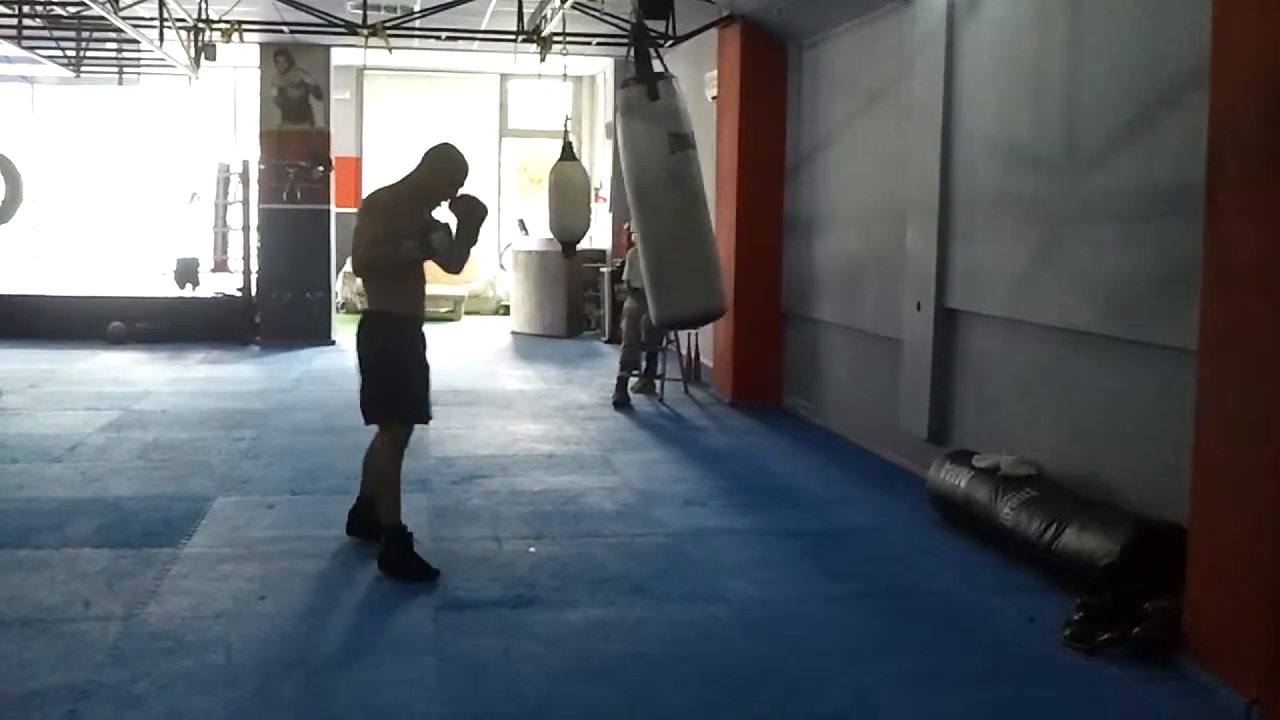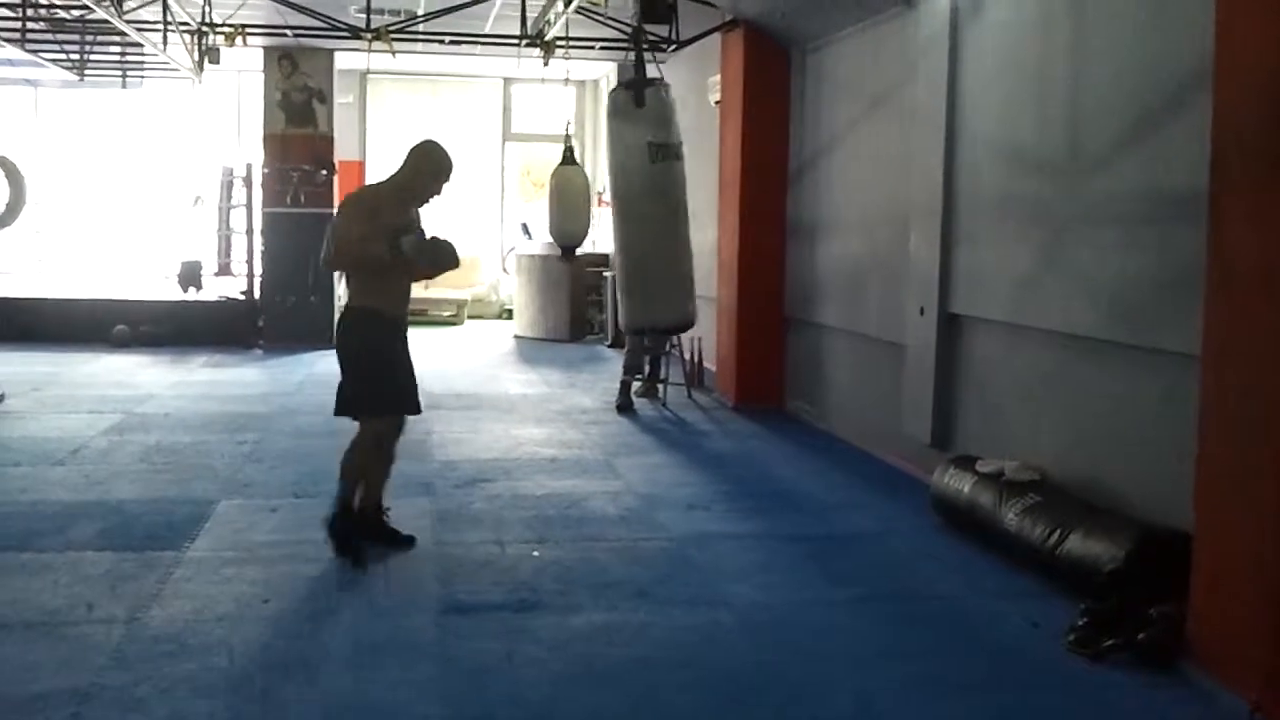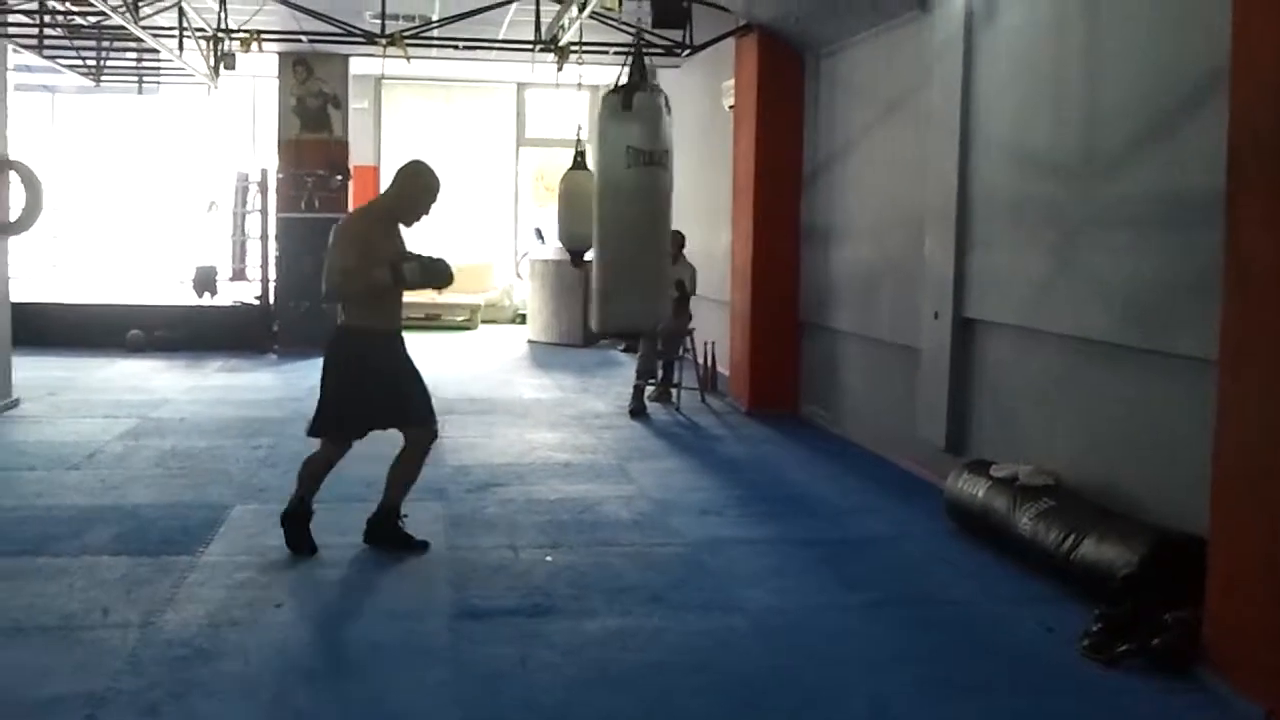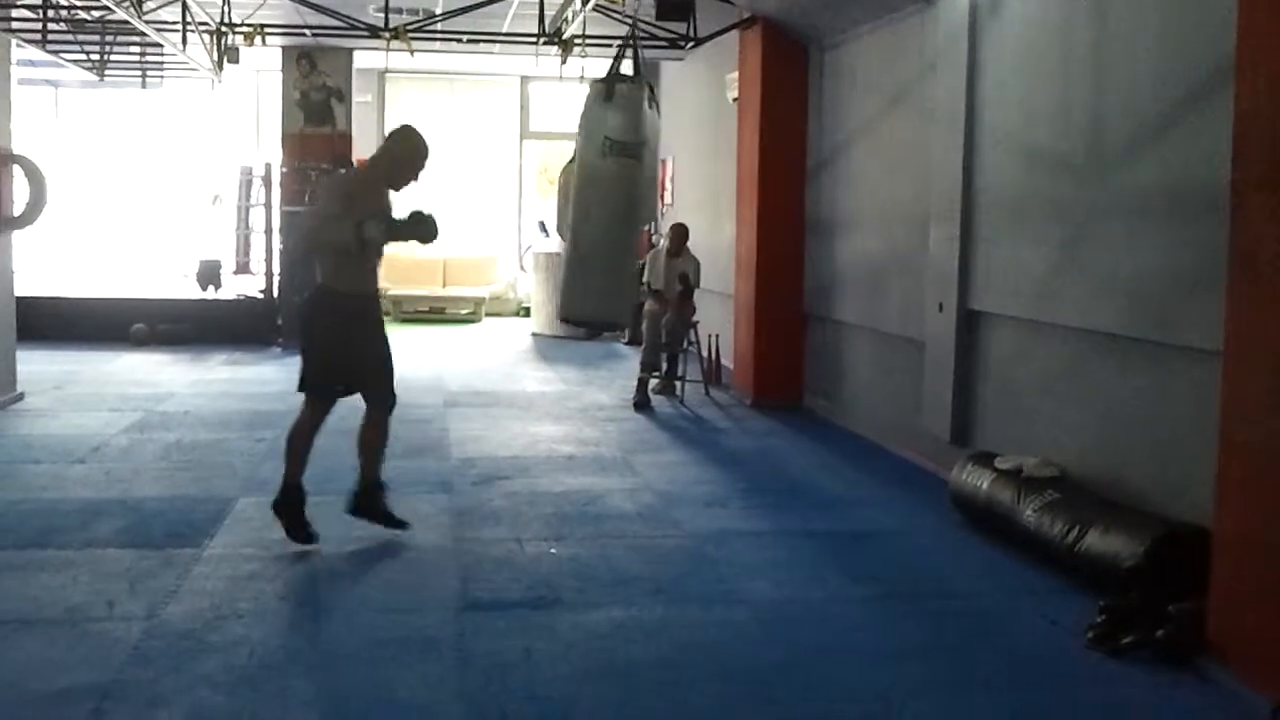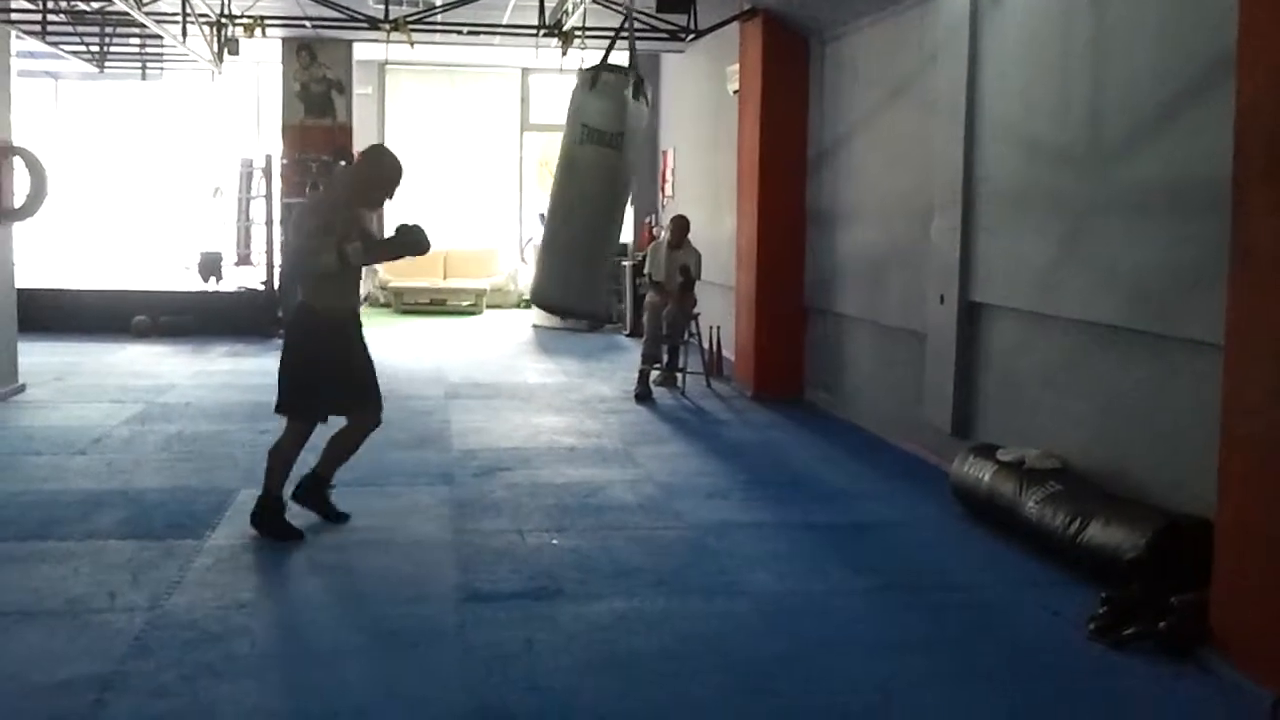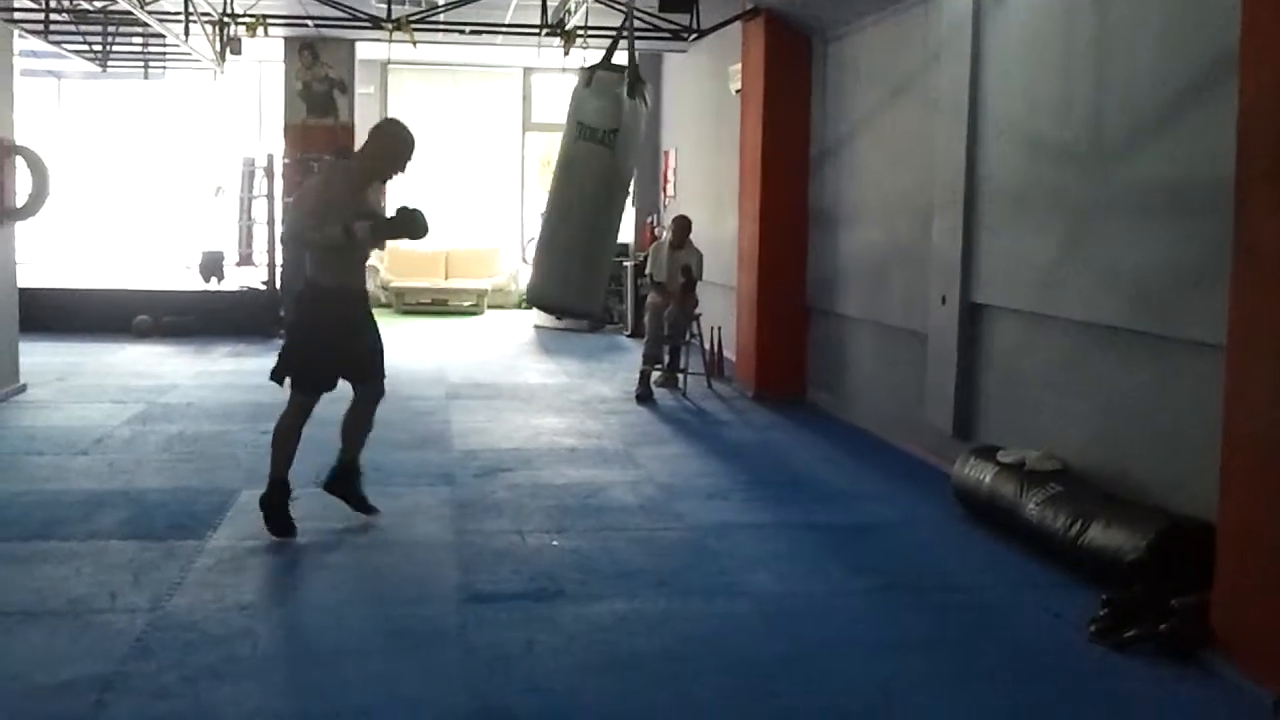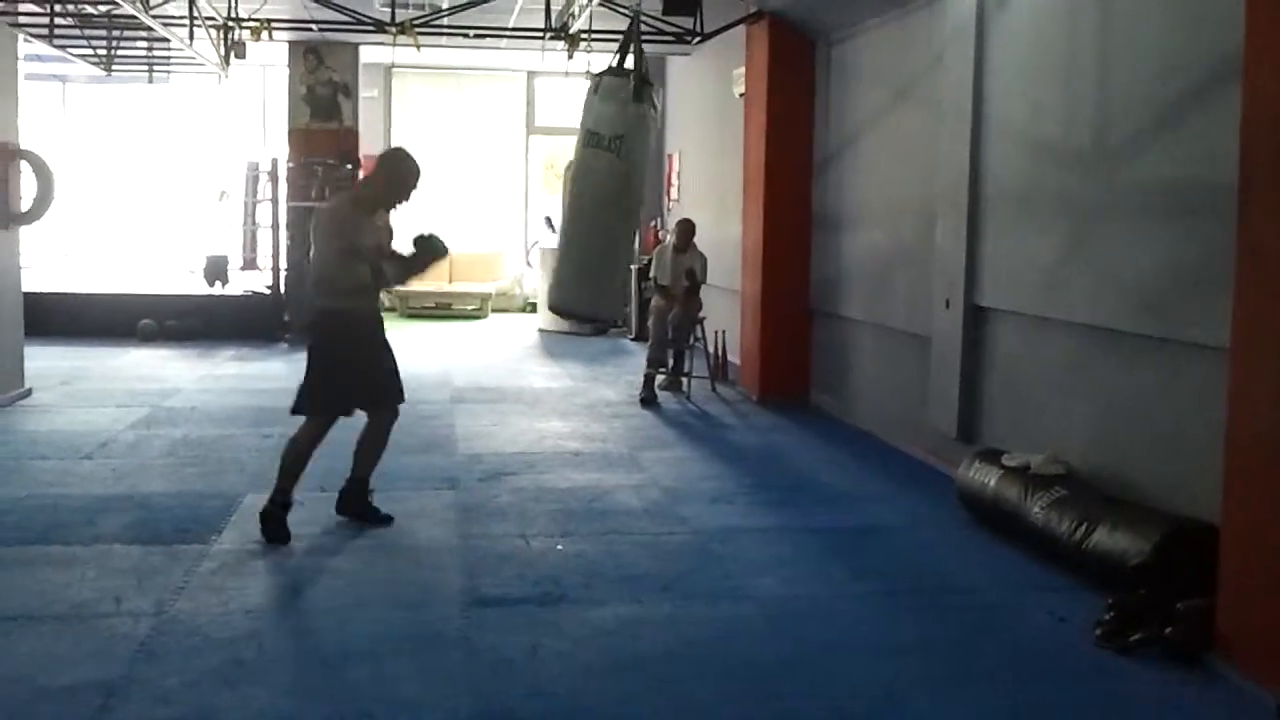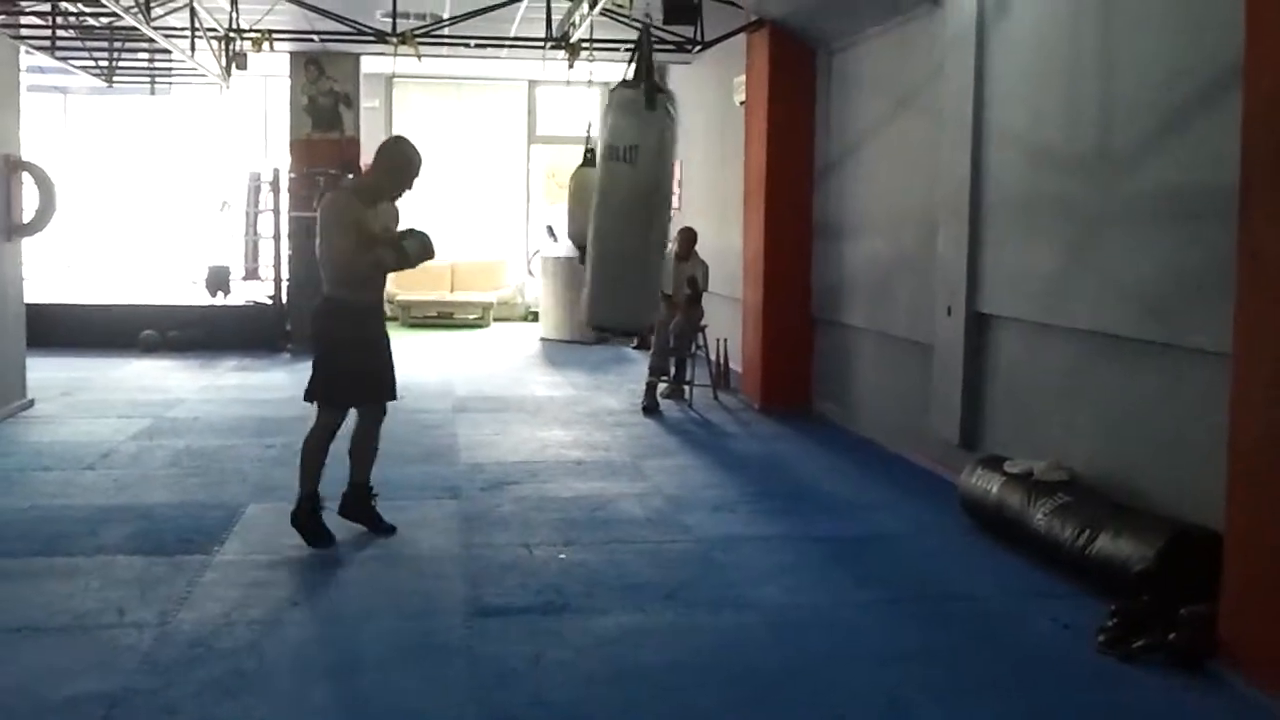
dt=0.2s
person 1, frame 1
left shoulder: (418, 213)
right shoulder: (380, 205)
left elbow: (453, 264)
right elbow: (362, 264)
left wrist: (468, 227)
right wrist: (418, 246)
left hip: (407, 329)
right hip: (385, 330)
left knee: (396, 430)
right knee: (393, 433)
left ankle: (365, 513)
right ankle: (394, 546)
person 1, frame 2
left shoulder: (407, 215)
right shoulder: (362, 202)
left elbow: (417, 271)
right elbow: (335, 257)
left wrist: (439, 257)
right wrist: (392, 249)
left hip: (395, 328)
right hip: (364, 326)
left knee: (389, 426)
right knee: (376, 426)
left ankle: (368, 516)
right ankle: (344, 517)
person 1, frame 3
left shoulder: (392, 230)
right shoulder: (355, 227)
right elbow: (336, 286)
left wrist: (422, 273)
right wrist: (399, 273)
left hip: (390, 346)
right hip: (355, 346)
left knee: (423, 434)
right knee: (335, 445)
left ankle: (386, 523)
right ankle: (297, 515)
person 1, frame 4
left shoulder: (379, 193)
right shoulder: (341, 187)
right elbow: (307, 240)
right wrist: (367, 230)
left hip: (366, 307)
right hip: (332, 307)
left knee: (381, 403)
right knee: (318, 406)
left ankle: (368, 494)
right ankle: (290, 497)
person 1, frame 5
left shoulder: (357, 212)
right shoulder: (318, 210)
left elbow: (368, 253)
right elbow: (297, 264)
left wrist: (402, 243)
right wrist: (352, 254)
left hip: (345, 326)
right hip: (313, 327)
left knee: (367, 416)
right knee: (301, 426)
left ankle: (314, 486)
right ankle: (268, 508)
person 1, frame 6
left shoulder: (367, 189)
right shoulder: (327, 182)
right elbow: (295, 232)
left wrist: (397, 226)
right wrist: (358, 231)
left hip: (355, 301)
right hip: (320, 302)
left knee: (371, 390)
right knee: (303, 401)
left ankle: (345, 475)
right ankle: (276, 494)
person 1, frame 7
left shoulder: (378, 217)
right shoulder: (337, 215)
right elbow: (326, 278)
left wrist: (418, 257)
right wrist: (383, 270)
left hip: (368, 325)
right hip: (335, 327)
left knee: (386, 413)
right knee: (318, 424)
left ankle: (354, 495)
right ankle: (276, 507)
person 1, frame 8
left shoulder: (387, 209)
right shoulder: (338, 205)
right elbow: (343, 267)
left wrist: (408, 252)
right wrist: (398, 255)
left hip: (371, 316)
right hip: (340, 317)
left knee: (374, 413)
right knee: (331, 416)
left ankle: (357, 497)
right ankle: (307, 507)
